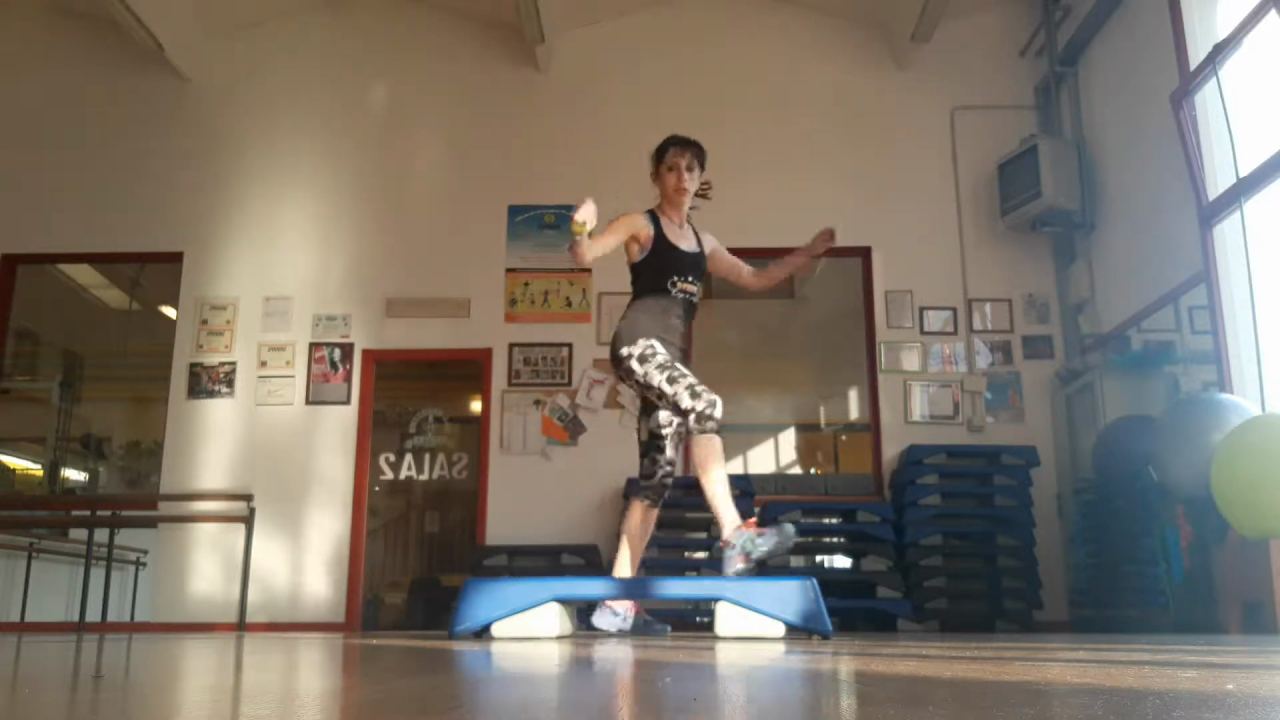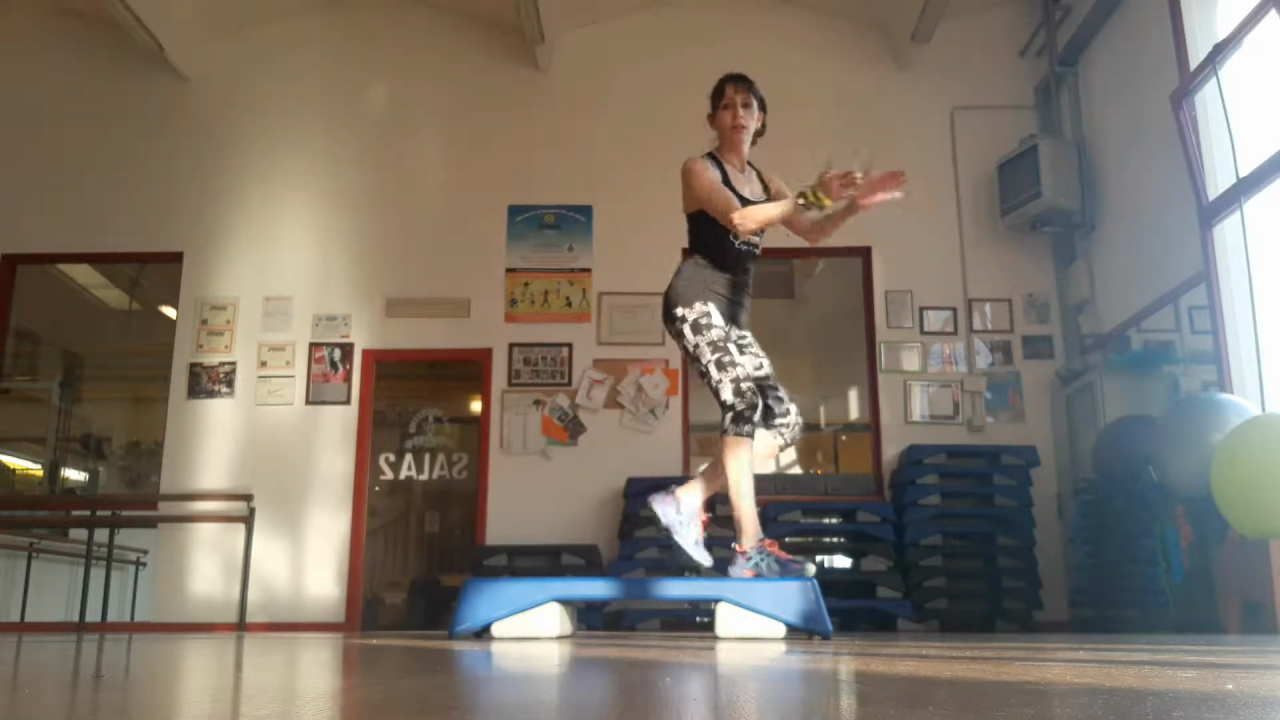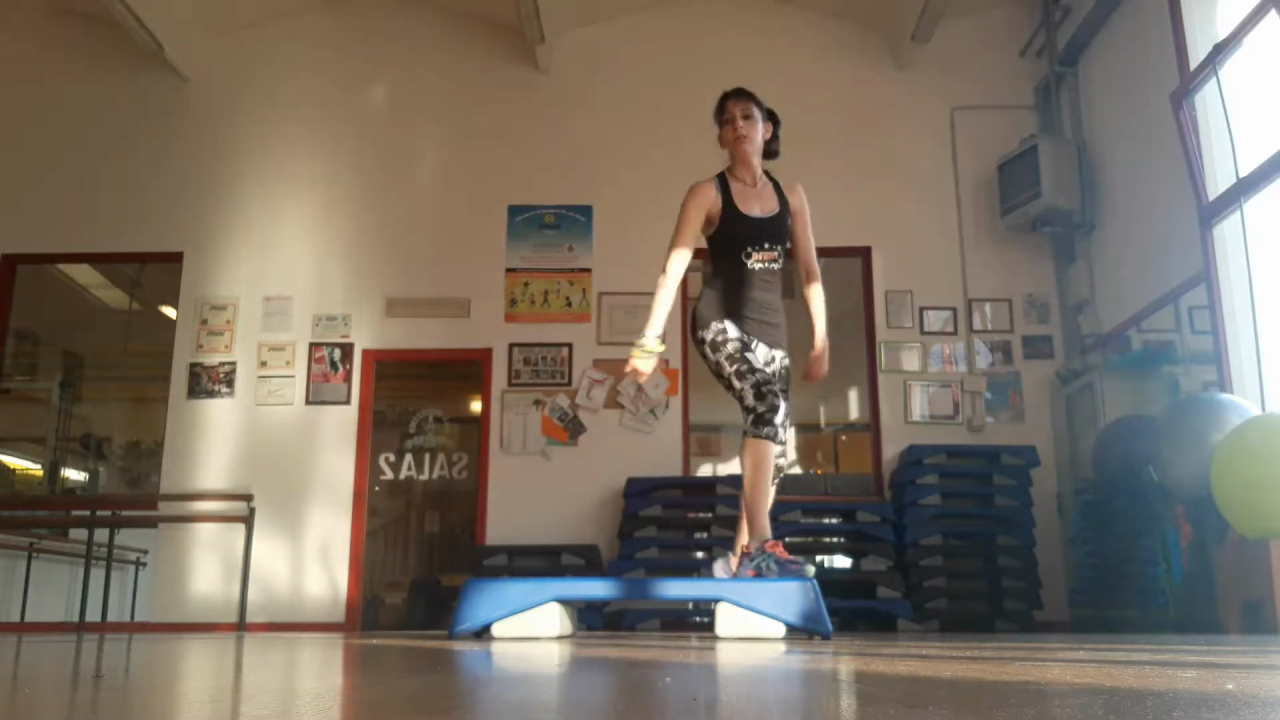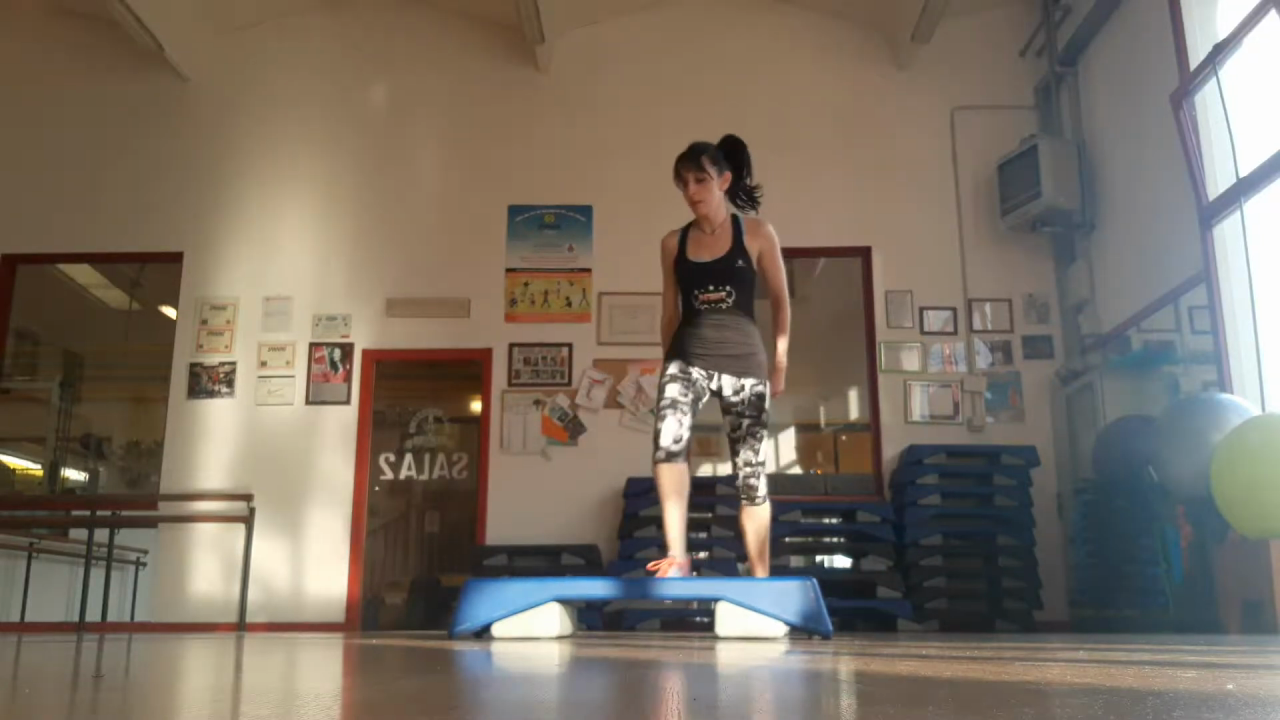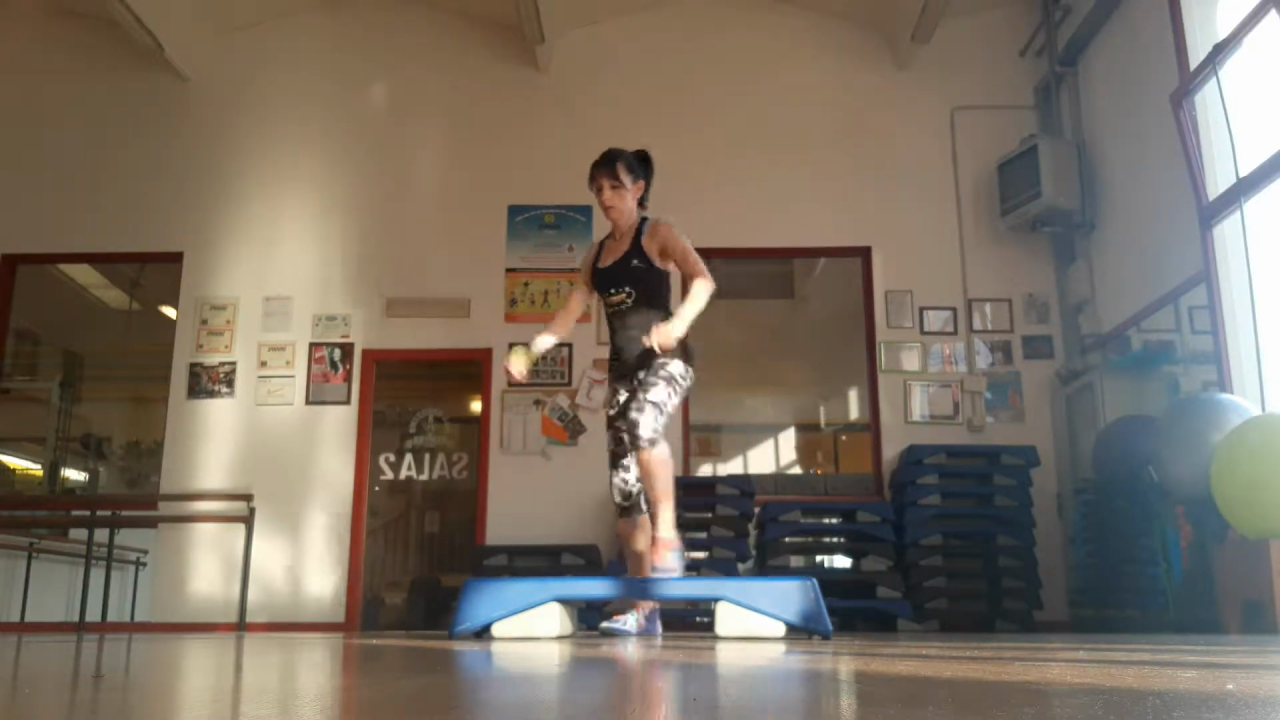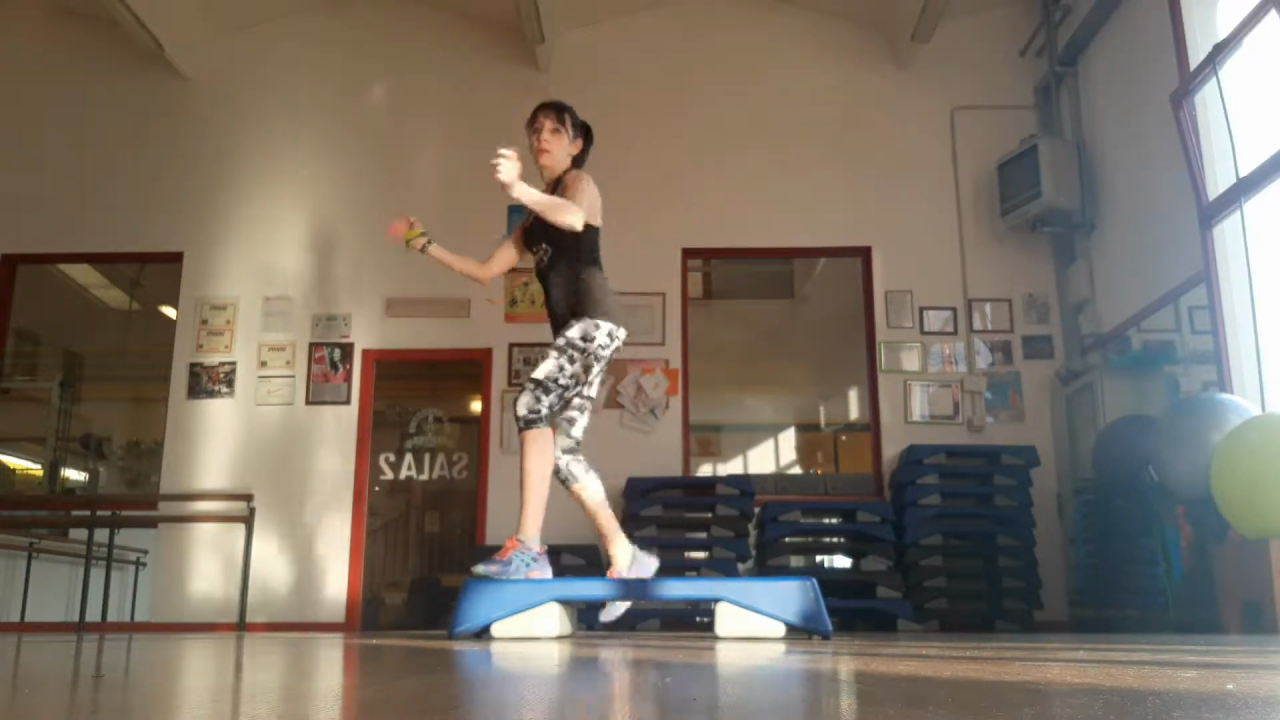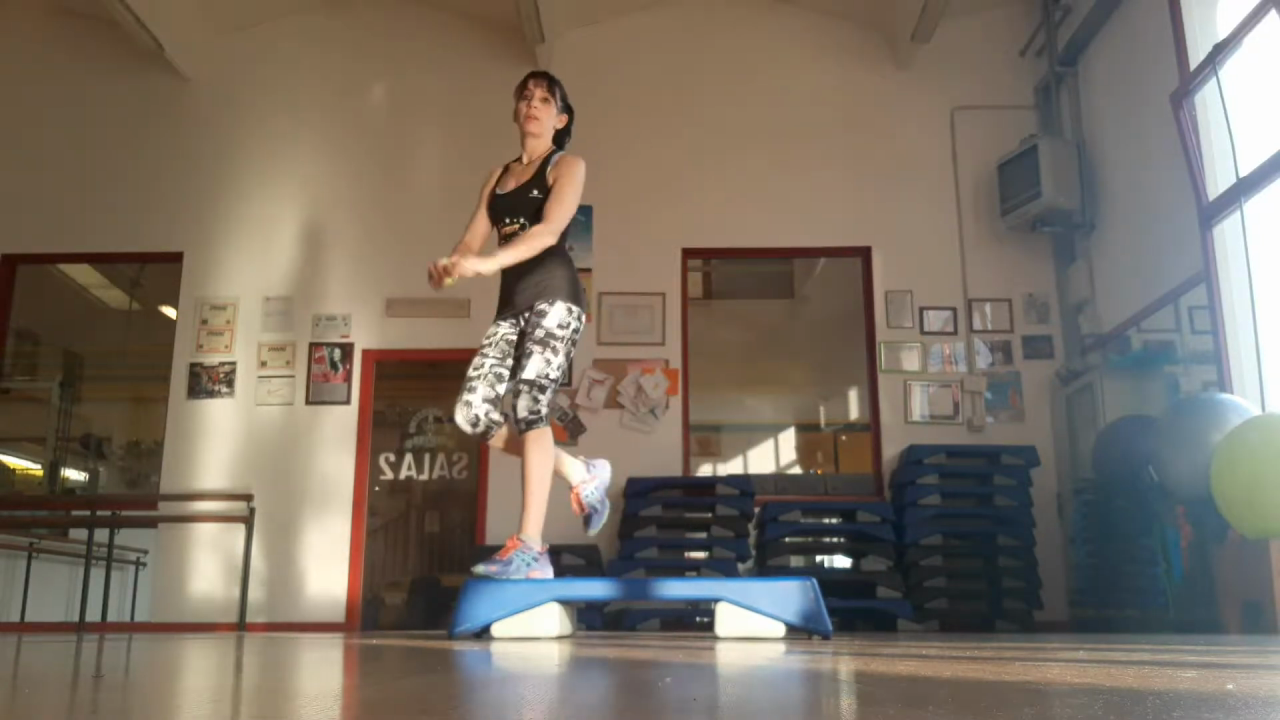
dt=0.4s
person 1, frame 1
left shoulder: (702, 241)
right shoulder: (638, 224)
left elbow: (755, 278)
right elbow: (583, 257)
left wrist: (808, 252)
right wrist: (582, 229)
left hip: (673, 354)
right hip: (638, 343)
left knee: (655, 477)
right knee: (705, 406)
left ankle: (618, 601)
right ankle: (735, 537)
person 1, frame 2
left shoulder: (764, 181)
right shoulder: (699, 169)
left elbow: (812, 231)
right elbow: (739, 219)
left wrist: (856, 200)
right wrist: (810, 197)
left hip: (735, 310)
right hip: (697, 300)
left knee: (784, 419)
right knee: (745, 403)
left ankle: (686, 498)
right ankle: (750, 549)
person 1, frame 3
left shoulder: (789, 193)
right shoulder: (707, 193)
left elbow: (809, 270)
right elbow: (676, 262)
left wrist: (821, 338)
right wrist: (652, 333)
left hip: (769, 327)
right hip: (721, 319)
left knee: (775, 445)
right knee: (767, 408)
left ankle: (740, 559)
right ankle: (761, 551)
person 1, frame 4
left shoulder: (756, 233)
right shoulder: (673, 244)
left elbow: (780, 301)
left wrist: (778, 364)
right wrist: (665, 363)
left hip: (743, 364)
right hip: (687, 360)
left knee: (751, 473)
right knee: (669, 437)
left ankle: (760, 582)
right ankle: (676, 560)
person 1, frame 5
left shoulder: (656, 233)
right shoulder: (596, 254)
left elbow: (703, 279)
right elbow: (566, 317)
left wrist: (678, 322)
right wrist: (528, 352)
left hip: (664, 361)
right hip: (622, 370)
left knee: (645, 427)
right knee: (623, 482)
left ankle: (665, 543)
right ankle: (643, 601)
person 1, frame 6
left shoulder: (579, 183)
right shoulder: (532, 220)
left elbow: (572, 218)
right elbow: (488, 271)
left wrist: (519, 188)
right wrist: (424, 243)
left hip: (592, 323)
right hip: (571, 332)
left knee: (532, 406)
right knee: (561, 451)
left ankle: (528, 550)
right ankle: (625, 558)
person 1, frame 7
left shoulder: (568, 165)
right shoulder: (499, 175)
left elbow: (552, 230)
right elbow: (474, 238)
left wrist: (486, 263)
right wrist: (452, 265)
left hip: (553, 302)
right hip: (511, 308)
left knee: (528, 406)
right knee: (472, 412)
left ankle: (527, 545)
right ankle: (581, 474)
